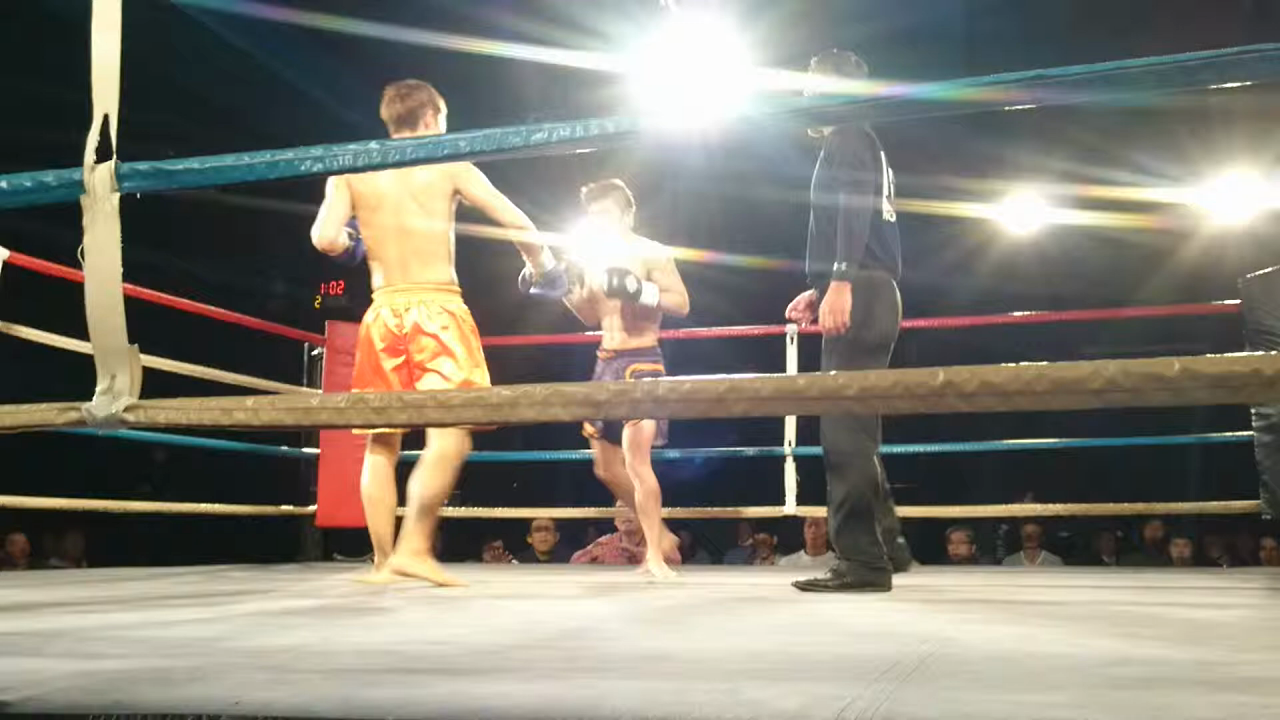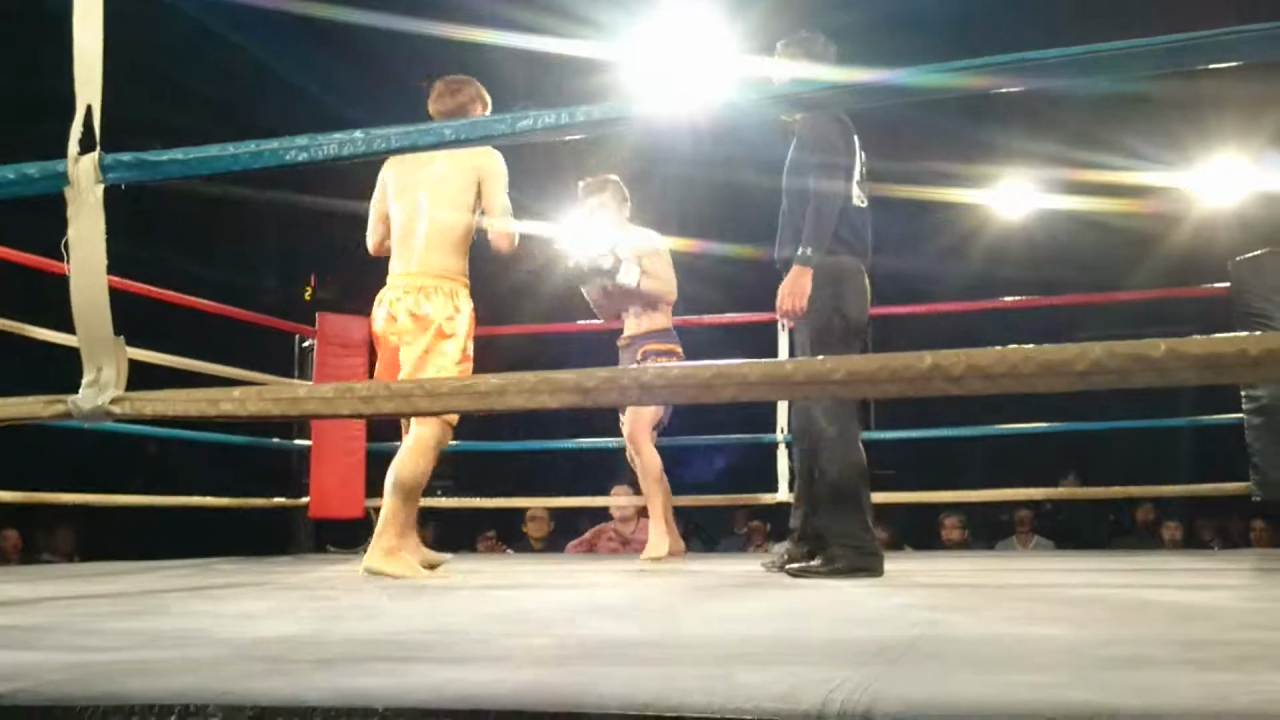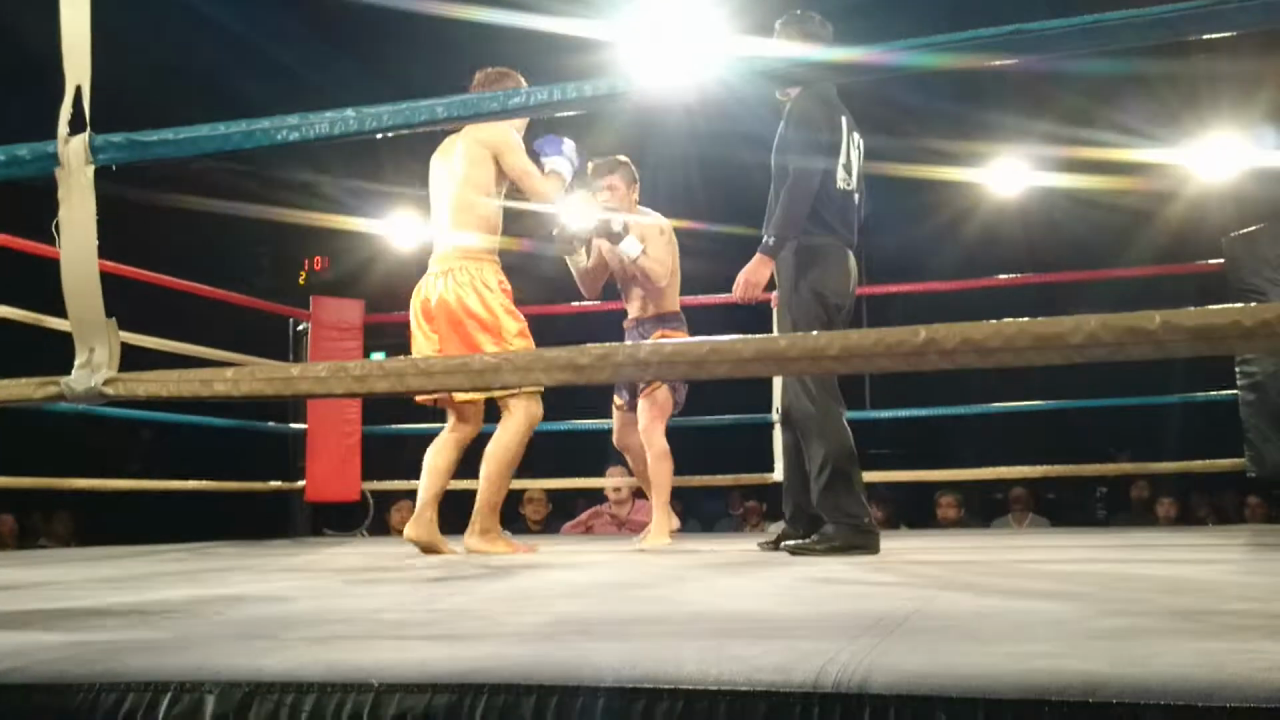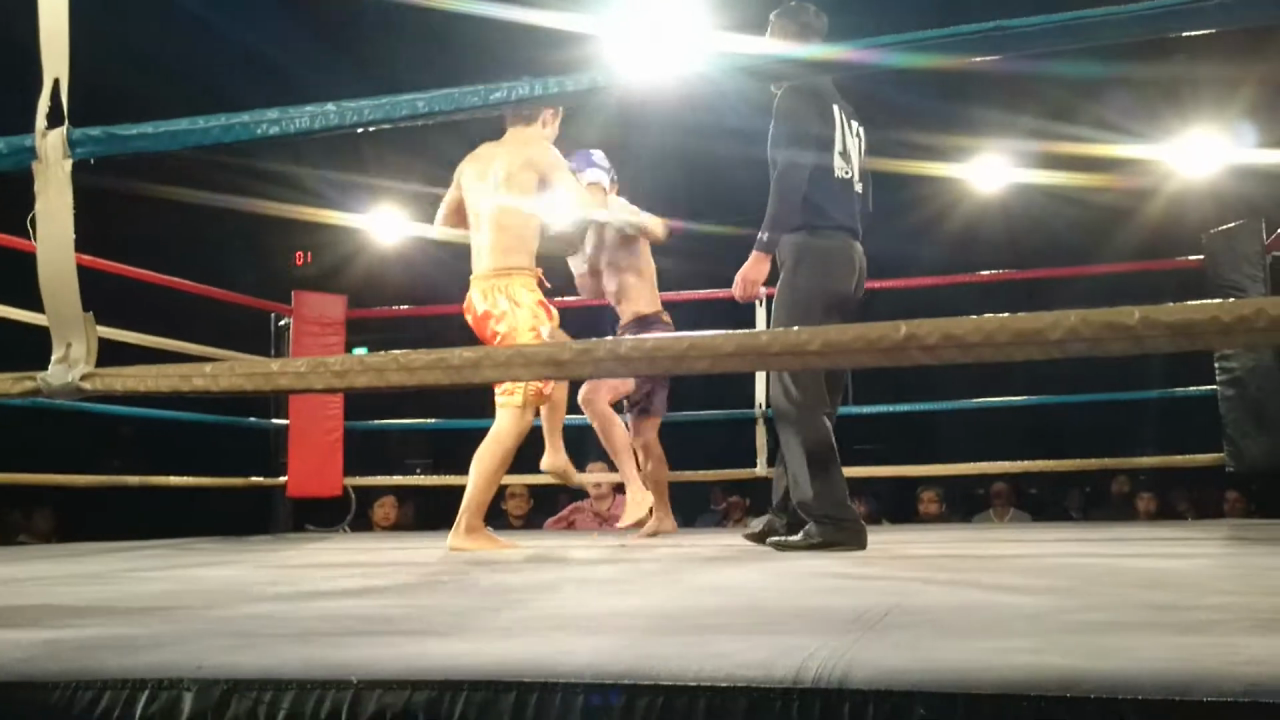
dt=0.3s
person 1, frame 1
left shoulder: (847, 139)
right shoulder: (859, 146)
left elbow: (855, 210)
left wrist: (839, 281)
right wrist: (818, 292)
left hip: (860, 293)
right hip: (867, 294)
left knee: (846, 428)
right knee: (849, 427)
left ankle: (862, 559)
right ankle: (885, 544)
person 1, frame 2
left shoulder: (819, 123)
right shoulder: (831, 130)
left elbow: (825, 196)
left wrist: (801, 266)
left hip: (828, 277)
right hip: (834, 281)
left knee: (827, 413)
right knee: (812, 415)
left ankle: (853, 546)
right ankle: (811, 539)
person 1, frame 3
left shoulder: (808, 105)
right shoulder: (837, 114)
left elbow: (801, 183)
left wrist: (765, 254)
left hip: (811, 259)
right hip: (833, 262)
left knee: (810, 395)
right knee: (803, 395)
left ankle: (848, 521)
right ankle: (804, 521)
person 1, frame 4
left shoulder: (798, 97)
right shoulder: (841, 108)
left elbow: (792, 177)
left wrist: (762, 251)
left hip: (813, 251)
right hip: (845, 254)
left knee: (795, 390)
right knee: (812, 392)
left ankle: (833, 520)
right ankle: (790, 511)
person 2, frame 1
left shoulder: (351, 175)
right shoulder: (452, 165)
left elbow: (324, 238)
right elbow: (517, 221)
left wrist: (356, 245)
right wrist: (542, 262)
left hip: (385, 313)
right hip: (439, 309)
left knee: (382, 444)
right knee: (449, 436)
left ankle: (384, 557)
right ankle: (415, 547)
person 2, frame 2
left shoulder: (396, 165)
right shoulder: (483, 158)
left elbow: (376, 243)
right elbow: (502, 239)
right wrist: (511, 232)
left hip: (394, 297)
right hip: (442, 299)
left knee: (419, 426)
right knee: (431, 428)
left ankle: (405, 539)
right ankle: (386, 546)
person 2, frame 3
left shoulder: (444, 150)
right shoulder: (497, 134)
right elbow: (545, 197)
right wrist: (560, 162)
left hip: (434, 284)
right hip: (475, 280)
left knee: (463, 418)
right knee: (524, 407)
left ankle: (424, 518)
right ankle: (484, 528)
person 2, frame 4
left shoulder: (472, 162)
right shoulder: (538, 151)
left elbow: (446, 220)
right elbow: (583, 210)
left hip: (482, 292)
right hip: (512, 291)
left knee: (557, 348)
right knee: (514, 418)
left ankle: (555, 451)
right ankle: (468, 527)
person 3, frame 1
left shoulder: (651, 253)
right shoulder: (592, 257)
left elbow: (682, 304)
left wrist: (640, 289)
right wrist: (568, 288)
left hip: (643, 363)
right hip: (607, 364)
left knee: (635, 458)
right knee: (607, 468)
left ankle: (654, 555)
right ankle: (661, 536)
person 3, frame 2
left shoulder: (647, 240)
right shoulder: (602, 250)
left elbow: (669, 292)
left wrist: (620, 272)
right wrist: (590, 280)
left hip: (658, 347)
right hip: (629, 349)
left knee: (636, 432)
right knee: (638, 451)
left ankle: (658, 534)
right ankle: (671, 537)
person 3, frame 3
left shoulder: (655, 226)
right shoulder: (600, 235)
left elbow: (660, 279)
right elbow: (590, 290)
left wrist: (622, 237)
right wrist: (577, 254)
left hip: (665, 331)
right hip: (633, 333)
left knee: (649, 426)
right knee: (624, 437)
left ankle: (659, 526)
right ankle: (663, 514)
person 3, frame 4
left shoulder: (627, 225)
right shoulder: (595, 232)
left elbow: (658, 231)
right elbow: (590, 290)
left wrist: (605, 195)
right wrist: (578, 258)
left hip: (650, 333)
right hip: (634, 335)
left knee: (592, 396)
right knee: (644, 439)
left ankle: (636, 490)
right ankle: (662, 515)
